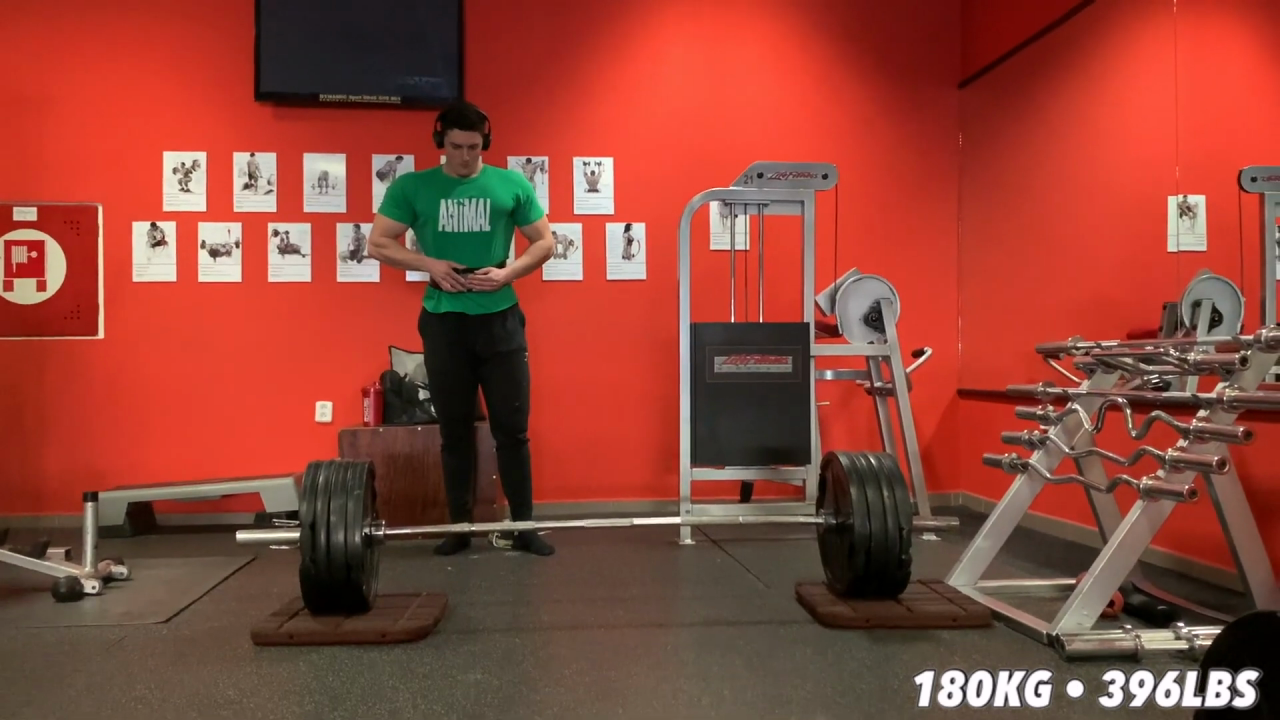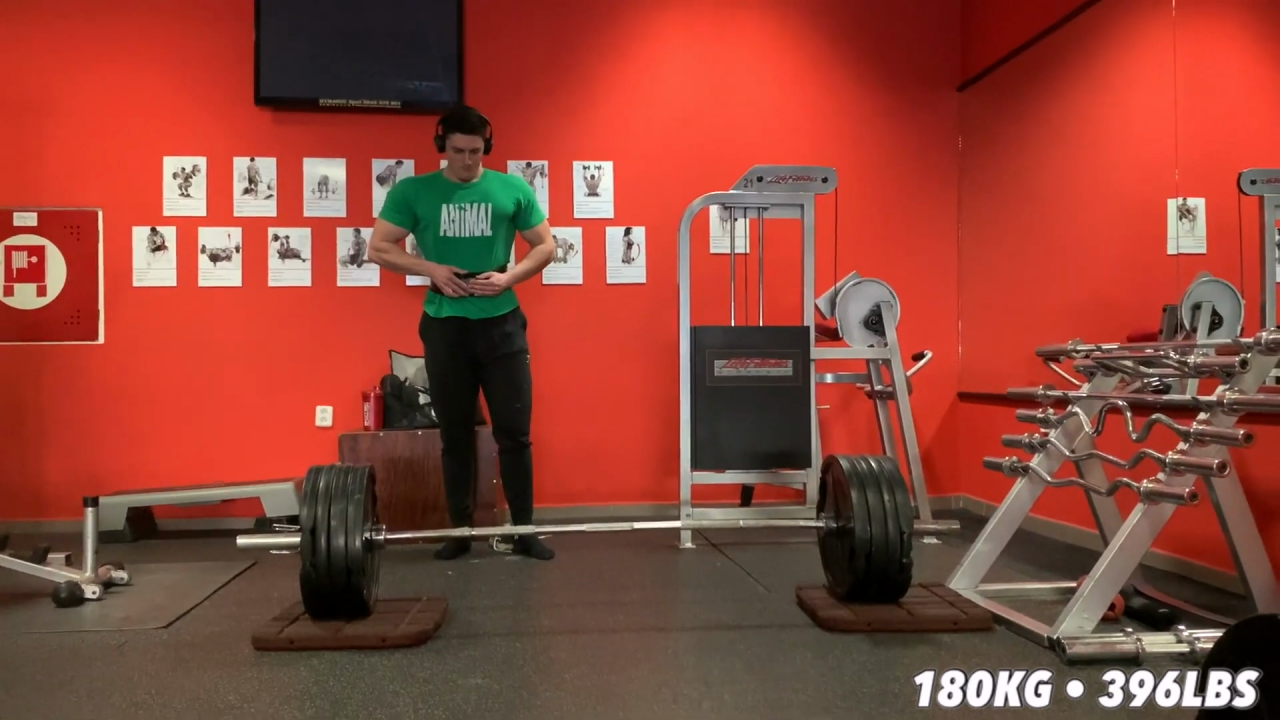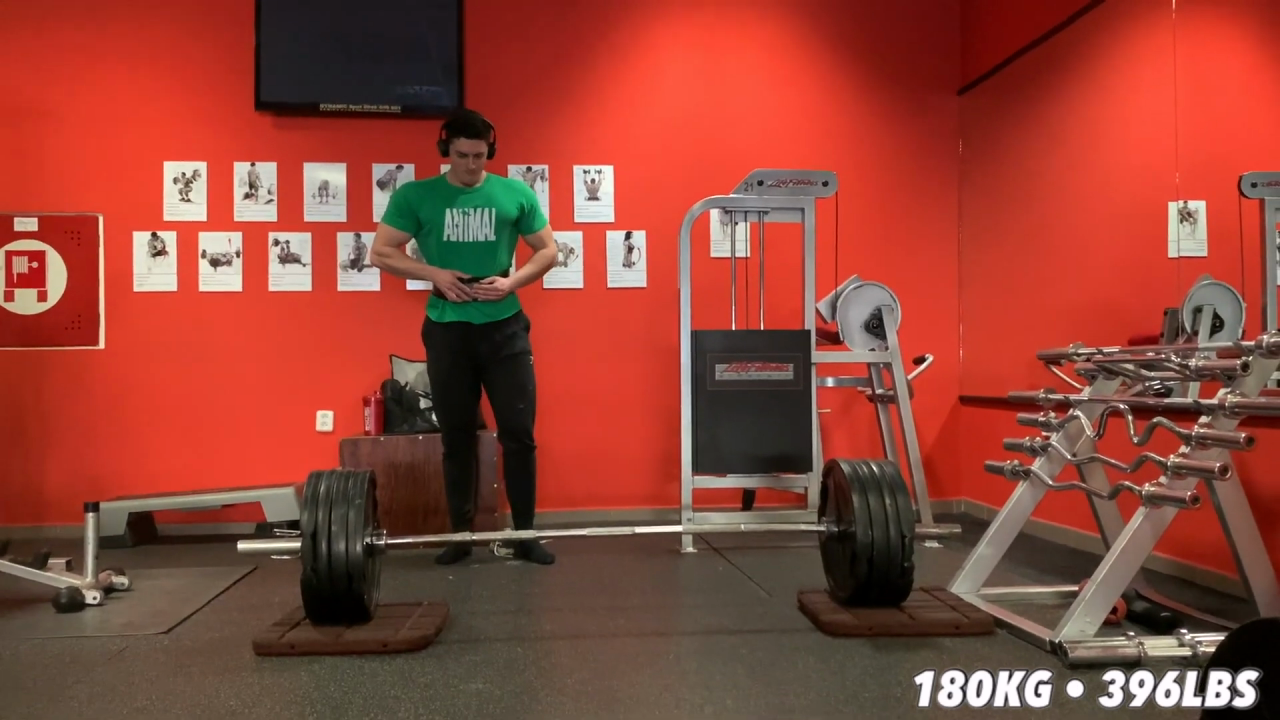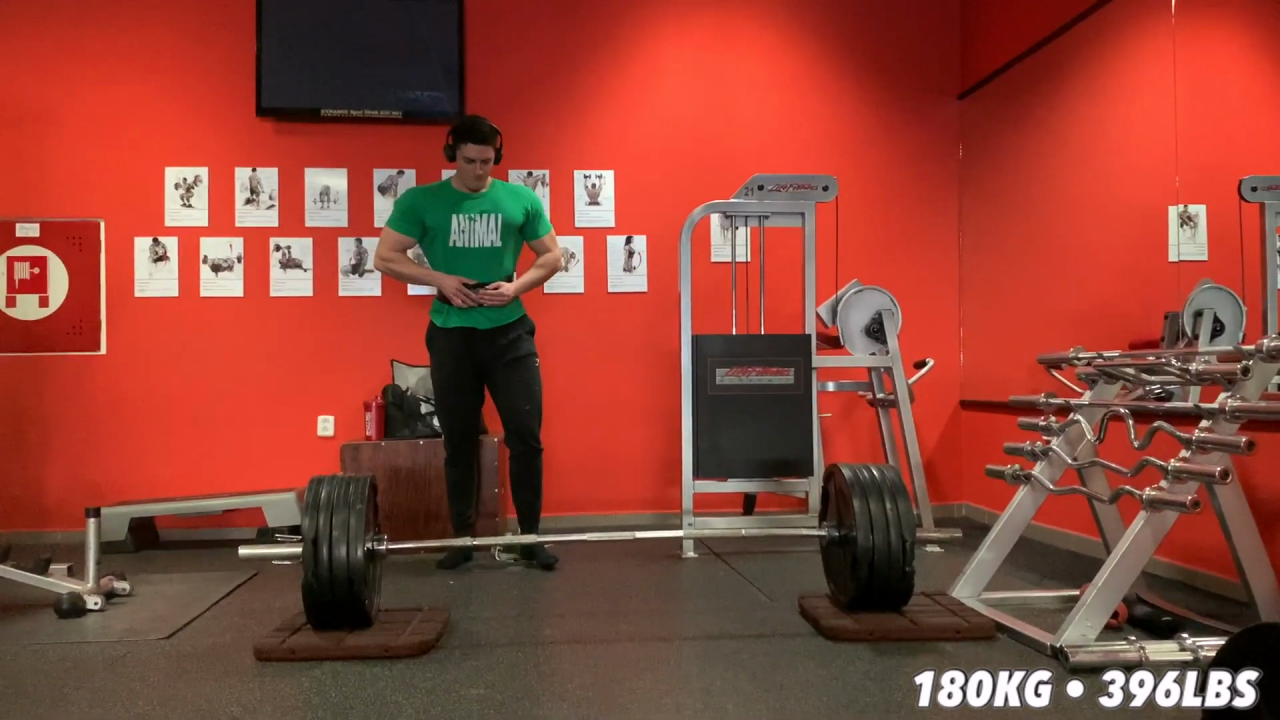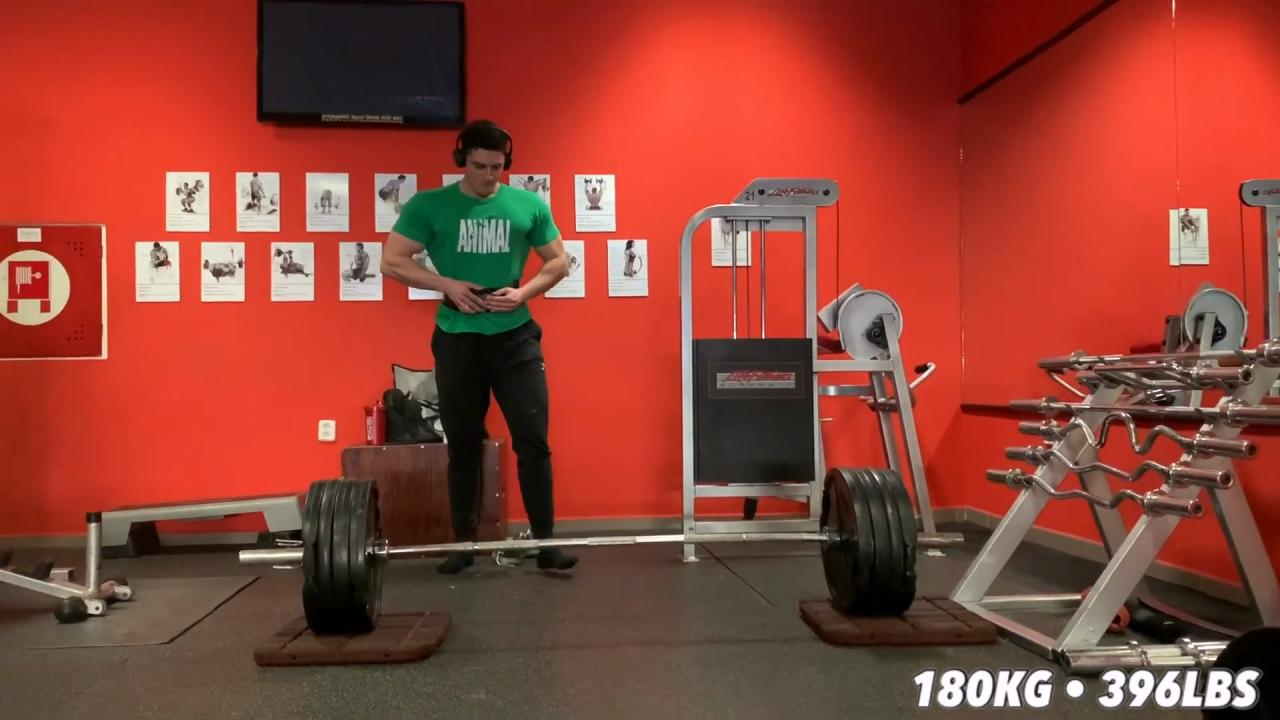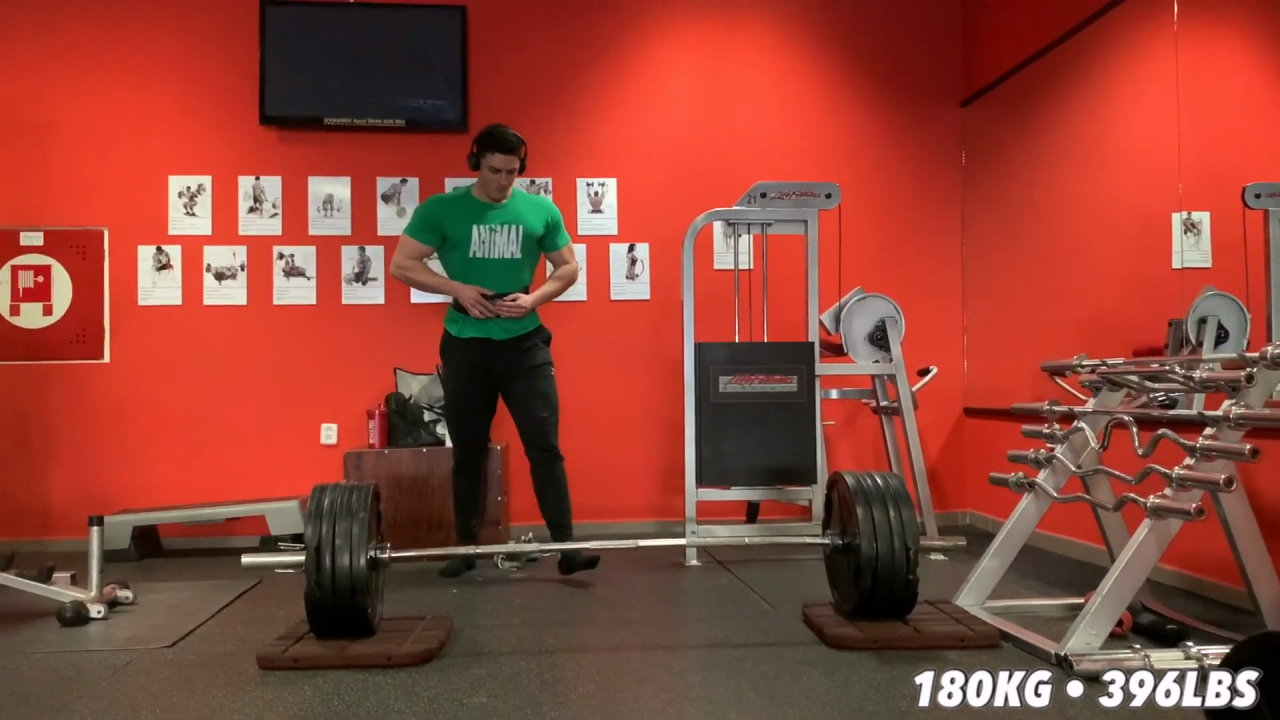
dt=0.1s
person 1, frame 1
left shoulder: (512, 185)
right shoulder: (412, 187)
left elbow: (544, 242)
right elbow: (378, 244)
left wrist: (507, 272)
right wrist: (429, 263)
left hip: (500, 318)
right hip: (443, 320)
left knee: (511, 428)
right knee: (454, 430)
left ankle: (523, 525)
right ankle: (460, 525)
person 1, frame 2
left shoulder: (513, 189)
right shoulder: (413, 191)
left elbow: (545, 246)
right elbow: (379, 248)
left wrist: (509, 276)
right wrist: (431, 268)
left hip: (501, 323)
right hip: (445, 325)
left knee: (514, 431)
right knee: (455, 434)
left ankle: (523, 529)
right ankle: (460, 529)
person 1, frame 3
left shoulder: (516, 194)
right shoulder: (416, 196)
left elbow: (548, 250)
right elbow: (381, 253)
left wrist: (512, 280)
right wrist: (434, 273)
left hip: (504, 326)
right hip: (447, 329)
left knee: (518, 433)
right knee: (456, 438)
left ankle: (525, 534)
right ankle: (460, 534)
person 1, frame 4
left shoulder: (522, 199)
right shoulder: (421, 200)
left elbow: (551, 256)
right elbow: (385, 258)
left wrist: (517, 286)
right wrist: (440, 279)
left hip: (509, 332)
right hip: (451, 335)
left knee: (525, 436)
right knee: (459, 443)
left ankle: (530, 538)
right ankle: (463, 538)
person 1, frame 5
left shoulder: (529, 205)
right shoulder: (429, 205)
left elbow: (558, 262)
right elbow: (392, 262)
left wrist: (524, 292)
right wrist: (447, 284)
left hip: (515, 337)
right hip: (457, 340)
left knee: (533, 441)
right knee: (463, 448)
left ankle: (545, 542)
right ankle: (464, 543)
person 1, frame 6
left shoulder: (541, 210)
right shoulder: (441, 209)
left elbow: (567, 268)
right elbow: (401, 265)
left wrist: (534, 298)
right wrist: (458, 289)
left hip: (524, 343)
right hip: (466, 345)
left knee: (545, 445)
right knee: (468, 452)
left ankle: (566, 548)
right ankle: (466, 547)
